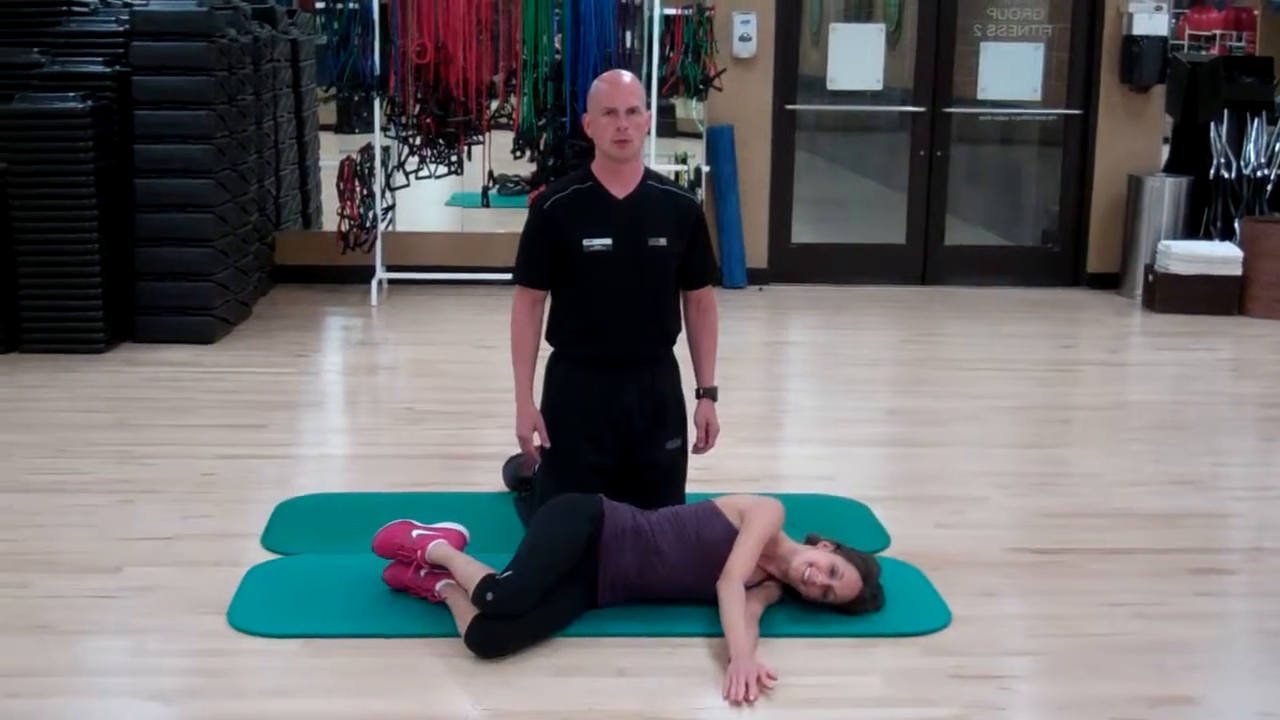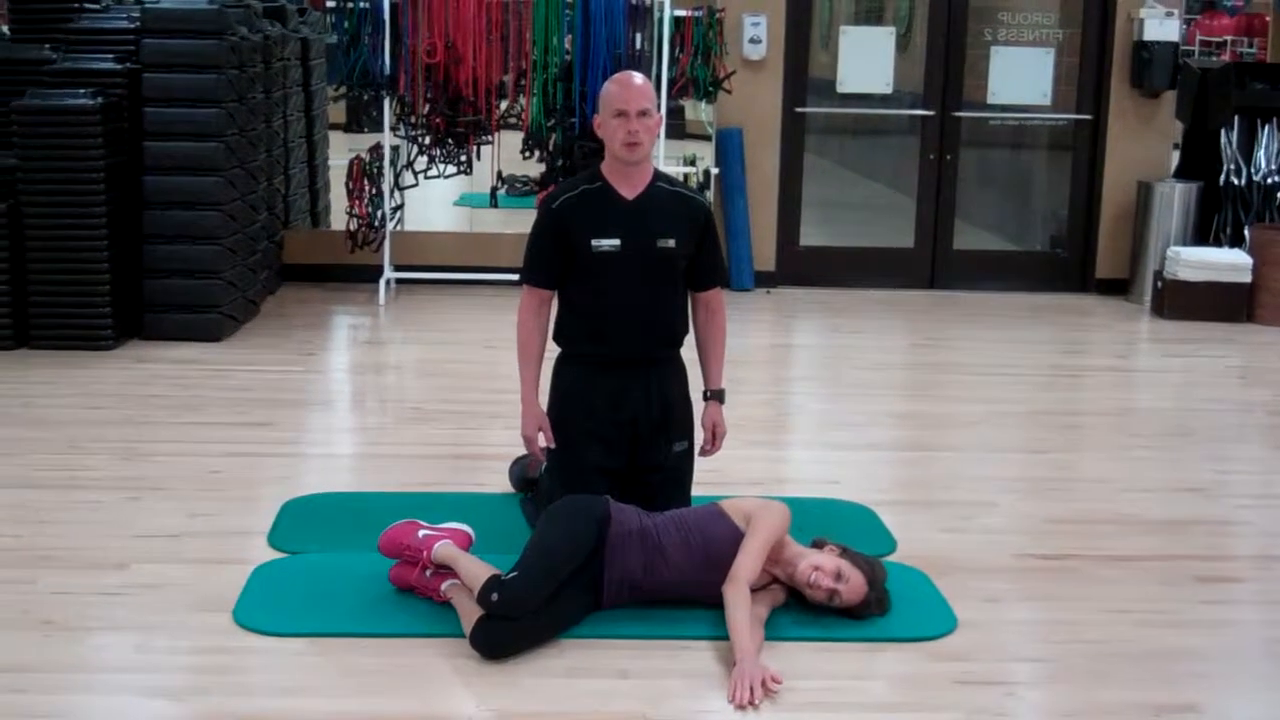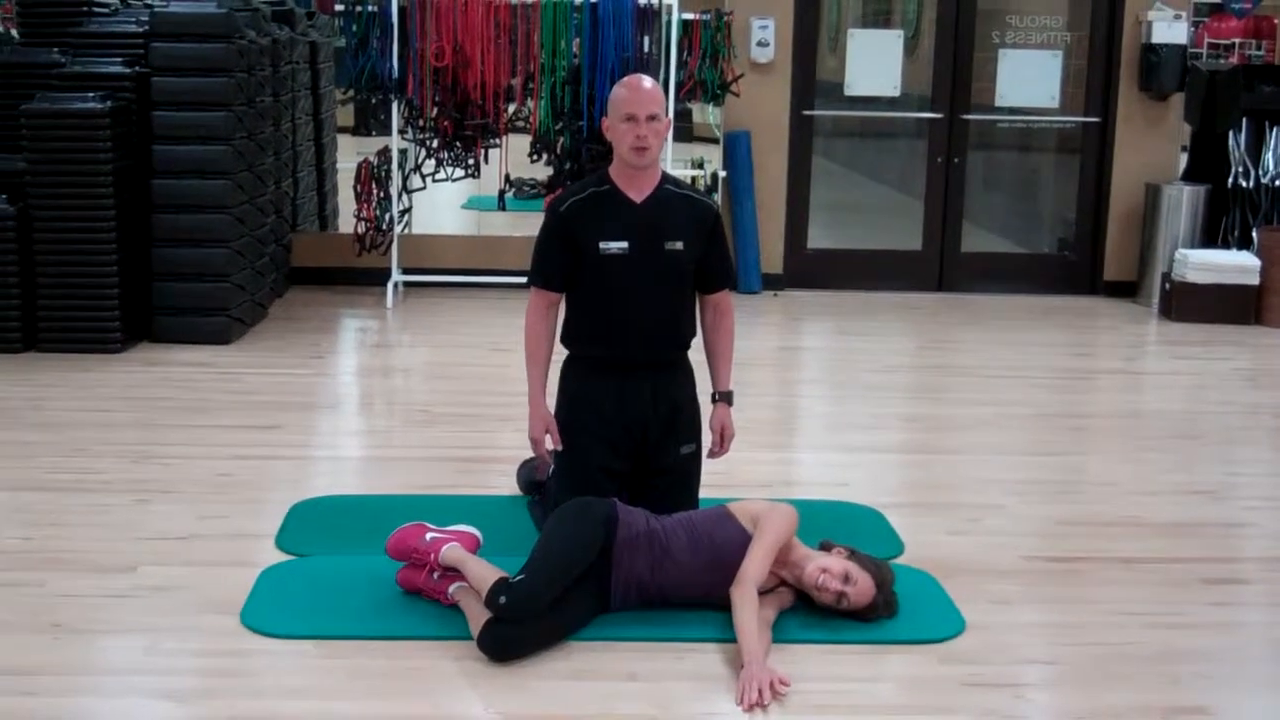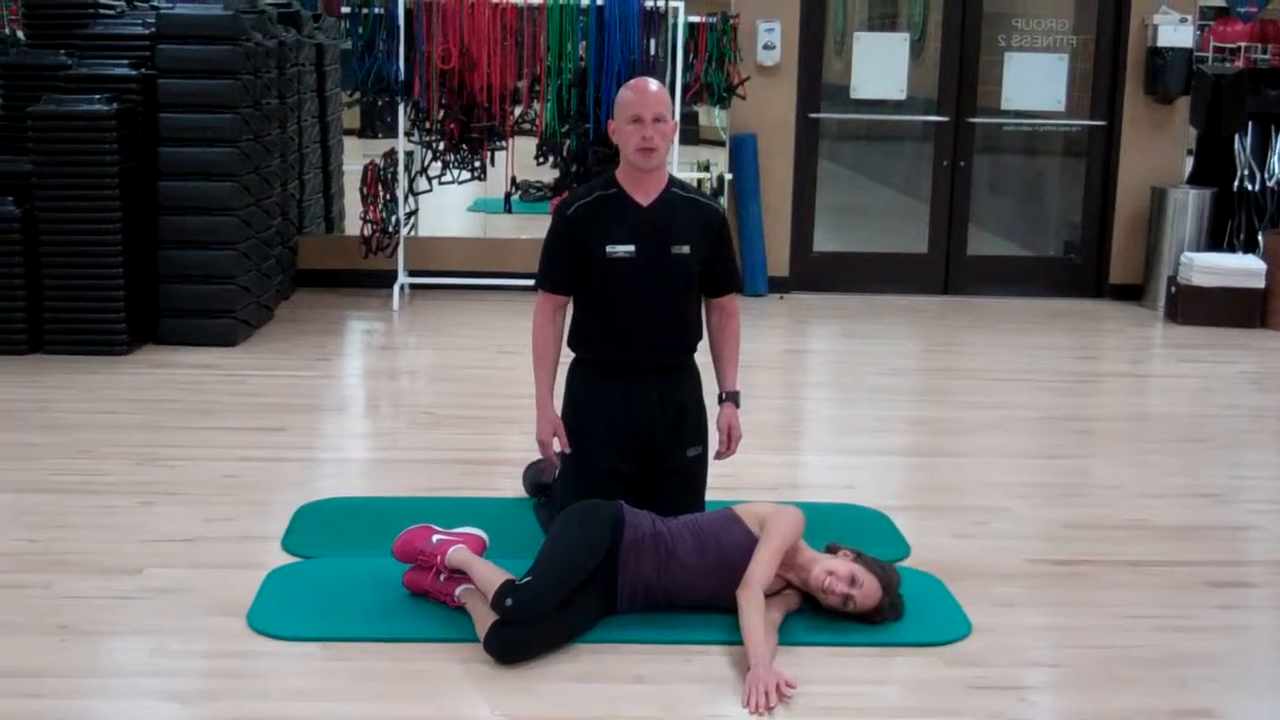
dt=0.2s
person 1, frame 1
left shoulder: (768, 590)
right shoulder: (768, 511)
left elbow: (743, 610)
right elbow: (730, 581)
left wrist: (743, 657)
right wrist: (741, 657)
left hip: (595, 589)
right hip: (588, 523)
right knee: (506, 598)
left ankle: (438, 581)
right ankle: (433, 545)
person 1, frame 2
left shoulder: (773, 593)
right shoulder: (775, 515)
left elbow: (750, 613)
right elbow: (735, 584)
left wrist: (748, 660)
right wrist: (746, 660)
left hip: (601, 591)
right hip: (594, 526)
left knee: (494, 640)
right knee: (512, 599)
left ankle: (444, 581)
right ankle: (437, 545)
person 1, frame 3
left shoulder: (781, 596)
right shoulder: (783, 517)
left elbow: (756, 614)
right elbow: (742, 586)
left wrist: (754, 663)
right wrist: (754, 662)
left hip: (608, 593)
right hip: (601, 528)
left knee: (501, 643)
right knee: (518, 603)
left ankle: (451, 584)
right ankle: (445, 548)
person 1, frame 4
left shoulder: (788, 599)
right shoulder: (789, 520)
left elbow: (763, 617)
right elbow: (748, 589)
left wrist: (761, 666)
right wrist: (761, 666)
left hip: (614, 596)
right hip: (608, 531)
left knee: (508, 646)
right knee: (525, 605)
left ankle: (458, 585)
right ankle: (452, 550)
person 2, frame 1
left shoulder: (681, 207)
right shoulder: (555, 207)
left elbow: (699, 302)
right elbow: (529, 302)
left wrist: (707, 393)
right wrist: (524, 399)
left hip: (656, 385)
right hip: (576, 384)
right ankle: (531, 477)
person 2, frame 2
left shoulder: (689, 209)
right shoulder: (564, 207)
left elbow: (709, 304)
right elbow: (535, 303)
left wrist: (714, 395)
right wrist: (529, 399)
left hip: (663, 387)
right hip: (583, 385)
right ankle: (537, 476)
person 2, frame 3
left shoulder: (698, 212)
right shoulder: (572, 209)
left elbow: (717, 306)
right elbow: (543, 305)
left wrist: (722, 397)
right wrist: (537, 401)
left hip: (671, 388)
right hip: (591, 387)
right ankle: (546, 481)
person 2, frame 4
left shoulder: (704, 215)
right shoulder: (578, 212)
left elbow: (723, 309)
right elbow: (550, 308)
left wrist: (729, 397)
right wrist: (544, 404)
left hip: (677, 391)
right hip: (598, 390)
right ankle: (551, 480)
